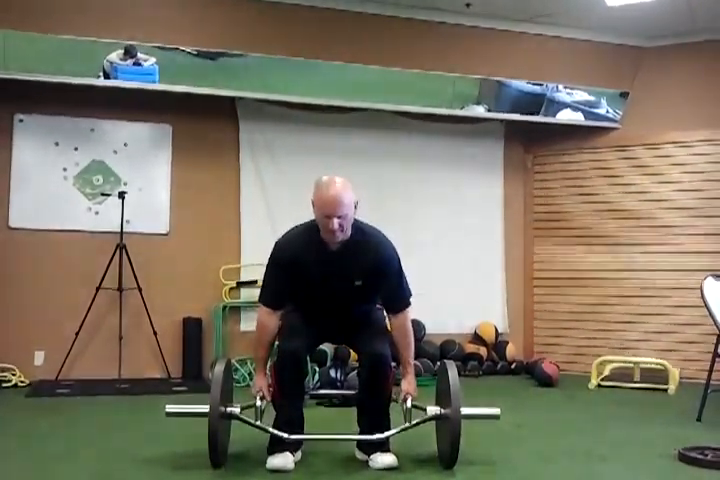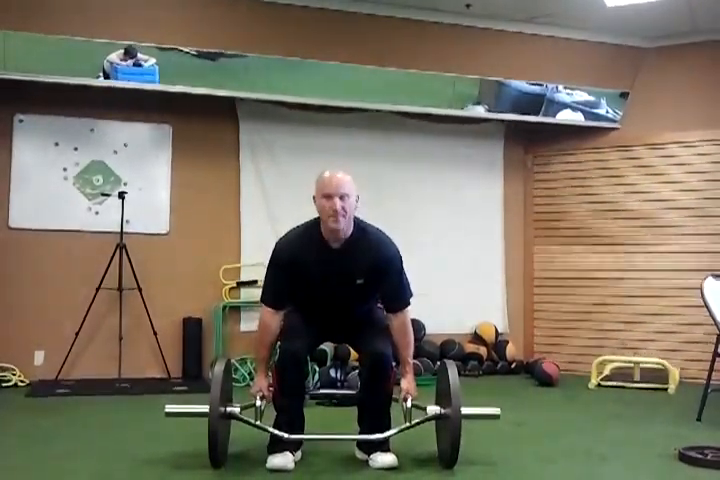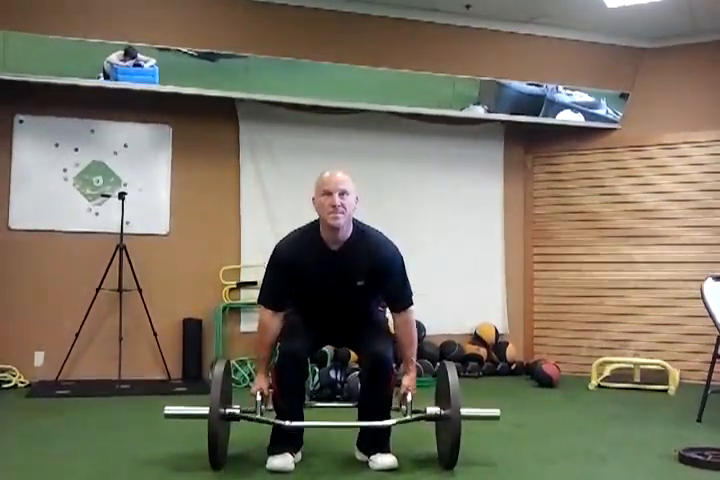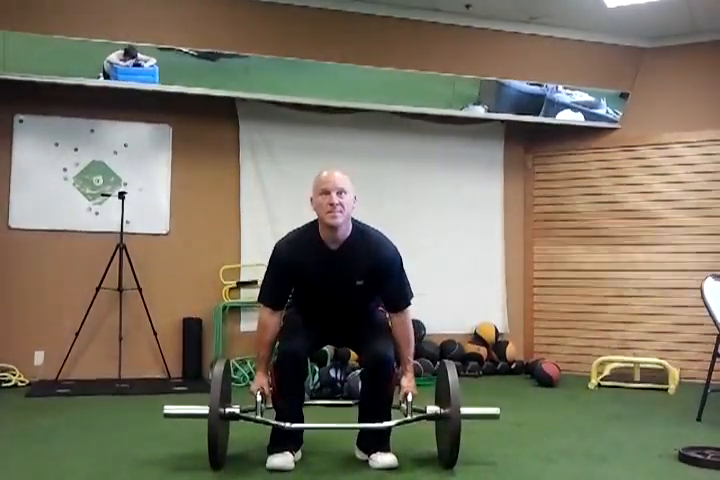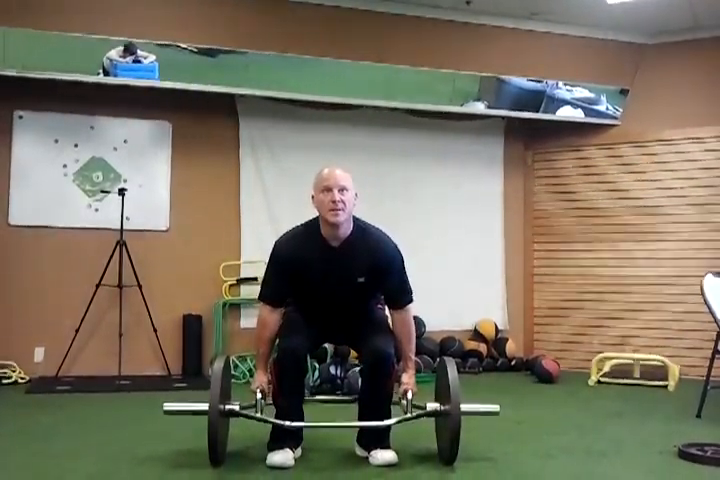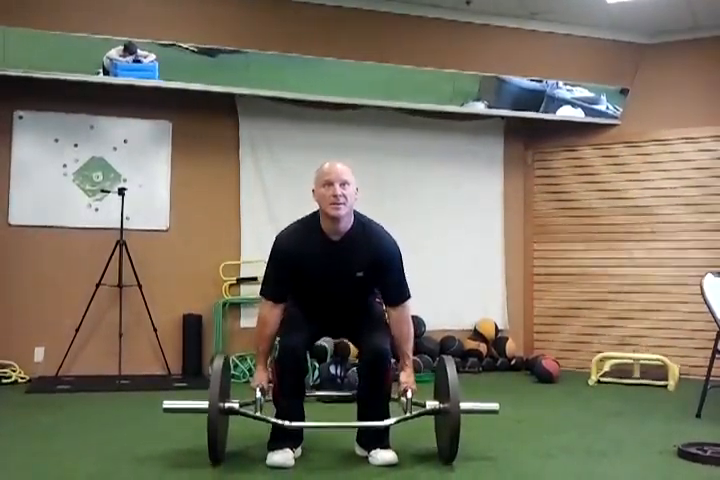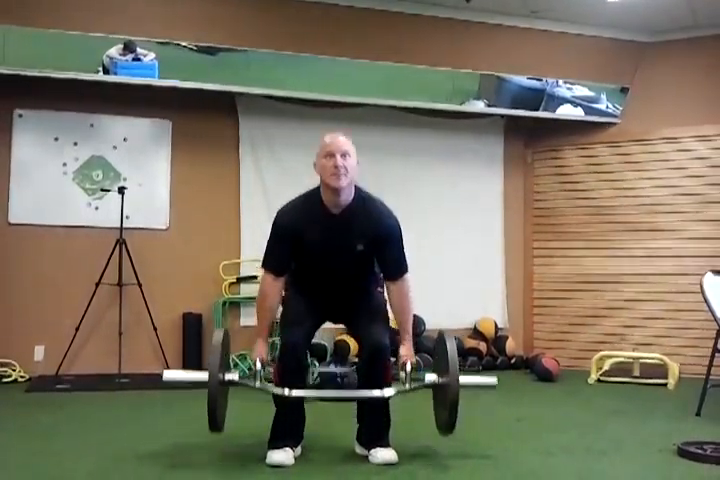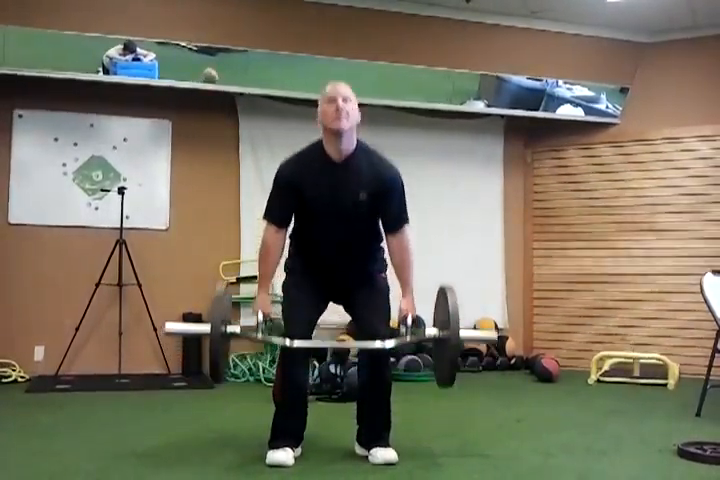
dt=0.2s
person 1, frame 1
left shoulder: (379, 248)
right shoulder: (290, 246)
left elbow: (399, 313)
right elbow: (270, 311)
left wrist: (408, 373)
right wrist: (259, 372)
left hip: (361, 316)
right hip: (306, 314)
left knee: (378, 356)
right knee: (288, 352)
left ankle: (373, 442)
right ankle: (285, 443)
person 1, frame 2
left shoulder: (381, 247)
right shoulder: (291, 246)
left elbow: (398, 312)
right elbow: (272, 311)
left wrist: (408, 373)
right wrist: (261, 372)
left hip: (362, 315)
right hip: (307, 314)
left knee: (380, 355)
right knee: (290, 353)
left ankle: (373, 441)
right ankle: (285, 442)
person 1, frame 3
left shoulder: (382, 250)
right shoulder: (290, 249)
left elbow: (402, 311)
right elbow: (271, 312)
left wrist: (410, 370)
right wrist: (261, 373)
left hip: (363, 318)
right hip: (307, 317)
left knee: (381, 357)
right knee: (289, 354)
left ankle: (373, 444)
right ankle: (285, 444)
person 1, frame 4
left shoulder: (380, 249)
right shoulder: (289, 249)
left elbow: (399, 312)
right elbow: (271, 311)
left wrist: (408, 371)
right wrist: (261, 371)
left hip: (363, 318)
right hip: (307, 317)
left knee: (382, 357)
right knee: (289, 353)
left ankle: (373, 443)
right ankle: (286, 443)
person 1, frame 5
left shoulder: (381, 247)
right shoulder: (290, 246)
left elbow: (400, 309)
right elbow: (271, 309)
left wrist: (408, 368)
right wrist: (261, 369)
left hip: (362, 316)
right hip: (307, 314)
left knee: (382, 353)
right knee: (288, 351)
left ankle: (373, 440)
right ankle: (286, 439)
person 1, frame 6
left shoulder: (380, 242)
right shoulder: (291, 241)
left elbow: (398, 306)
right elbow: (272, 305)
left wrist: (407, 367)
right wrist: (261, 368)
left hip: (360, 310)
right hip: (306, 309)
left knee: (378, 351)
right knee: (289, 350)
left ankle: (373, 440)
right ankle: (286, 440)
person 1, frame 7
left shoulder: (380, 217)
right shoulder: (293, 215)
left elbow: (397, 281)
right elbow: (273, 279)
left wrist: (407, 342)
right wrist: (261, 340)
left hip: (361, 294)
right hip: (306, 293)
left knee: (377, 347)
right knee: (292, 346)
left ankle: (373, 440)
right ankle: (285, 441)
person 1, frame 8
left shoulder: (381, 170)
right shoulder: (295, 169)
left elbow: (397, 234)
right elbow: (275, 231)
left wrist: (407, 295)
right wrist: (263, 291)
left hip: (365, 274)
right hip: (307, 273)
left knee: (377, 345)
right knee: (293, 345)
left ankle: (374, 439)
right ankle: (285, 440)
